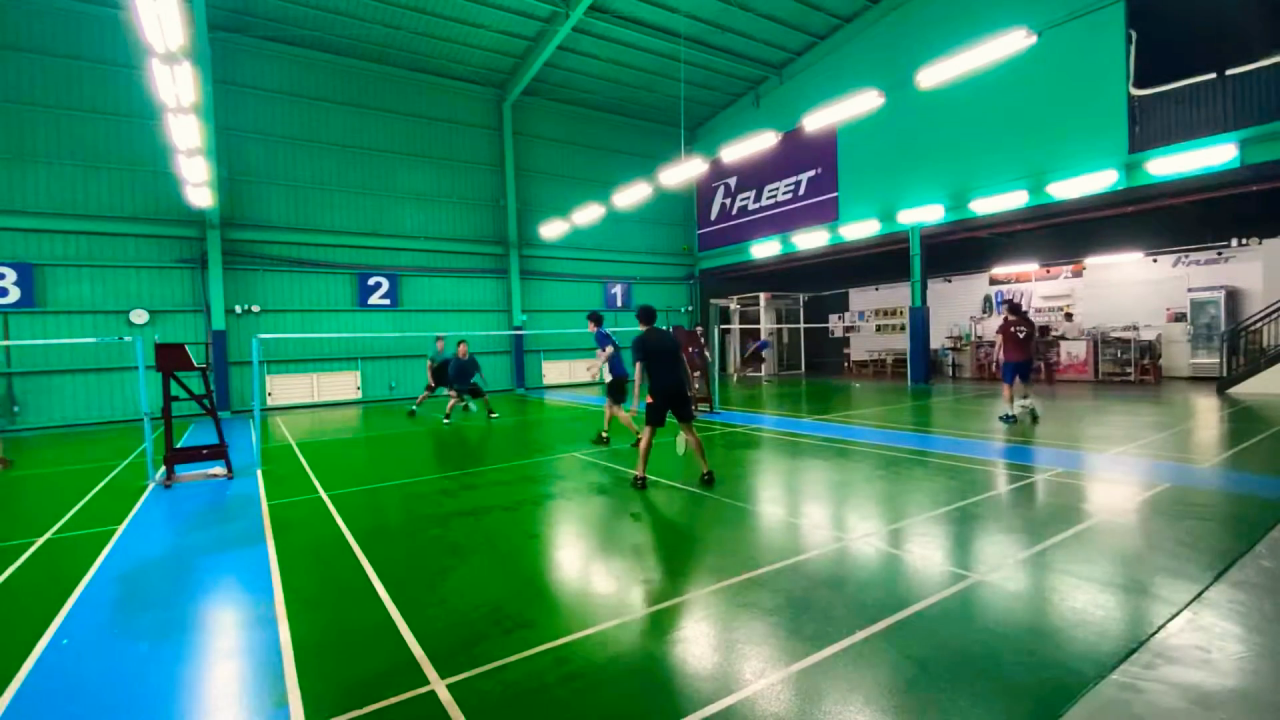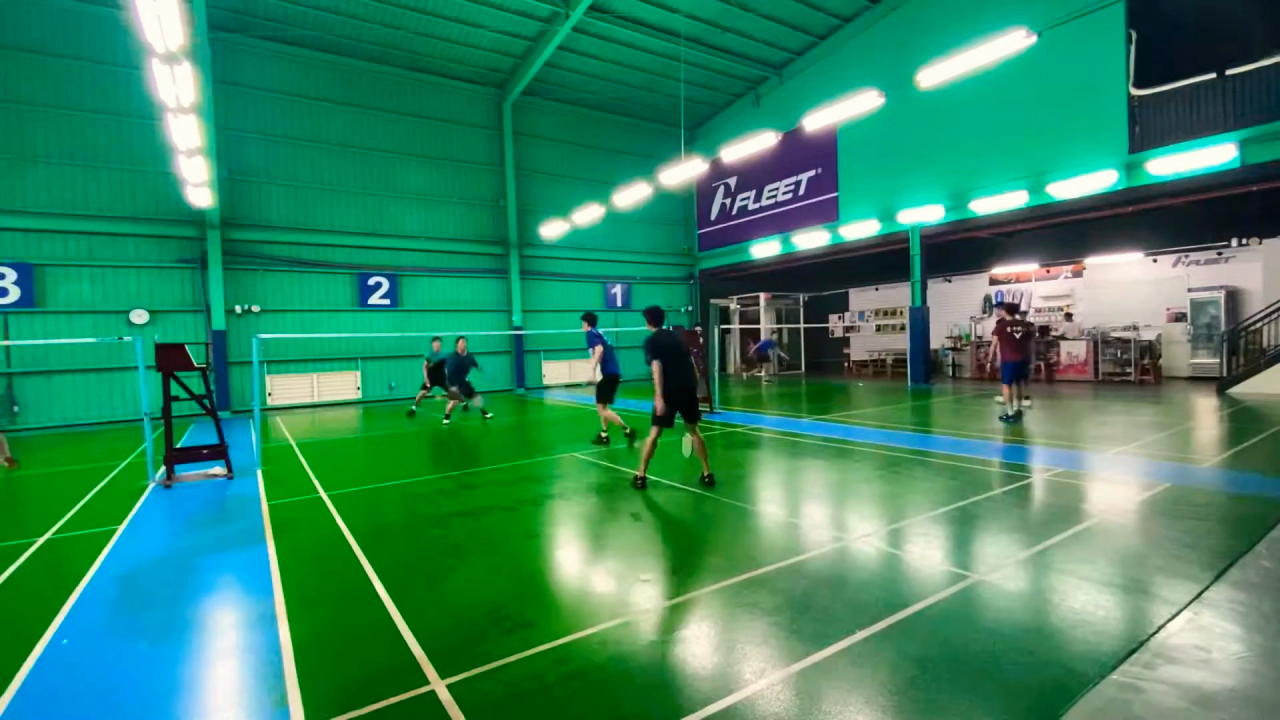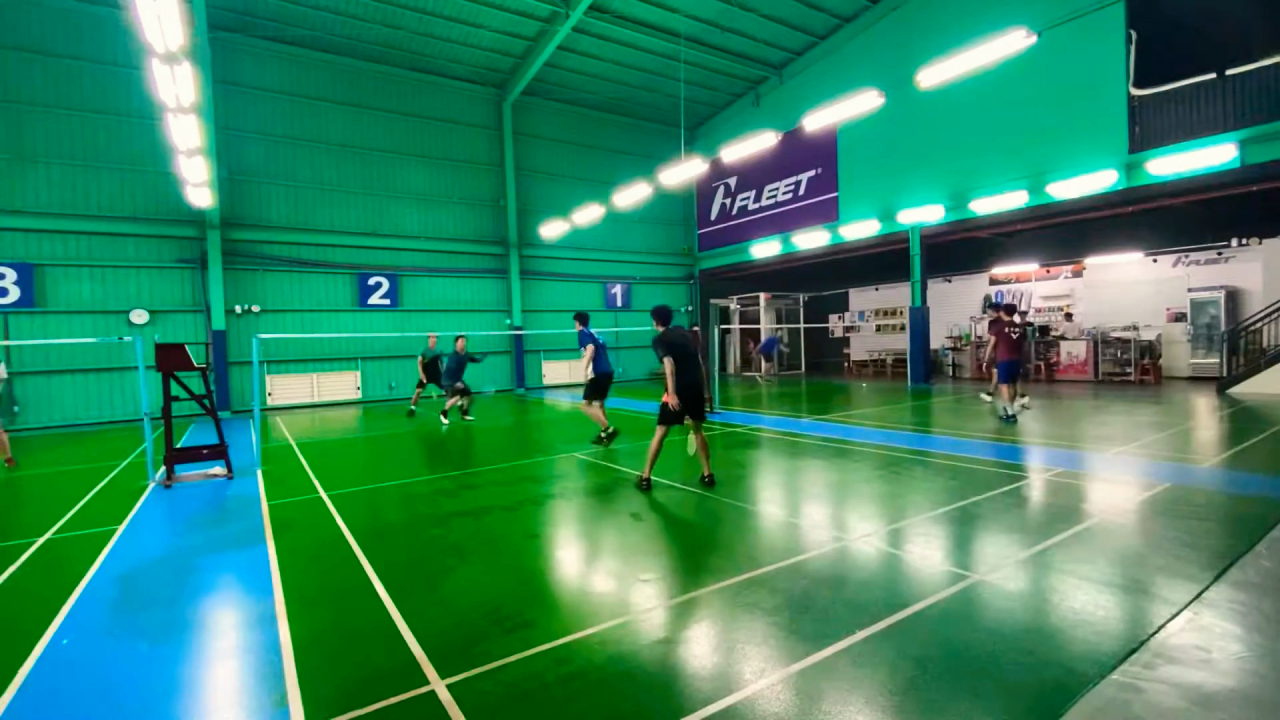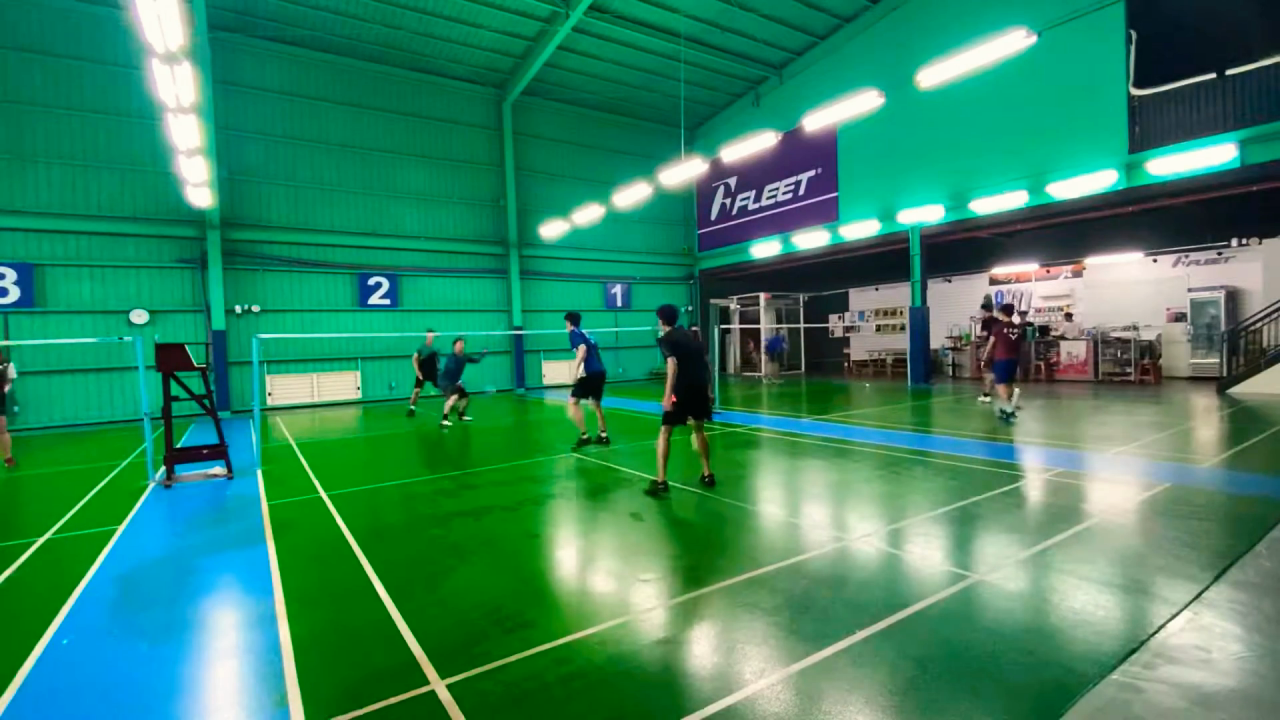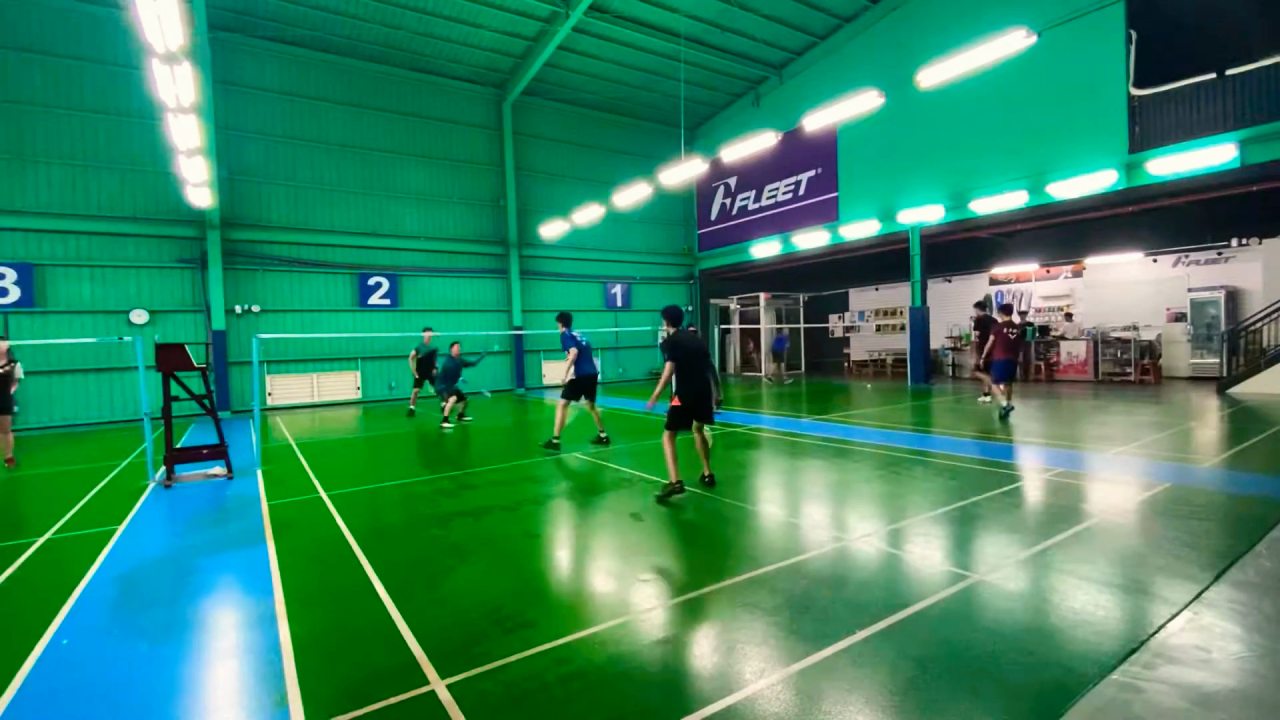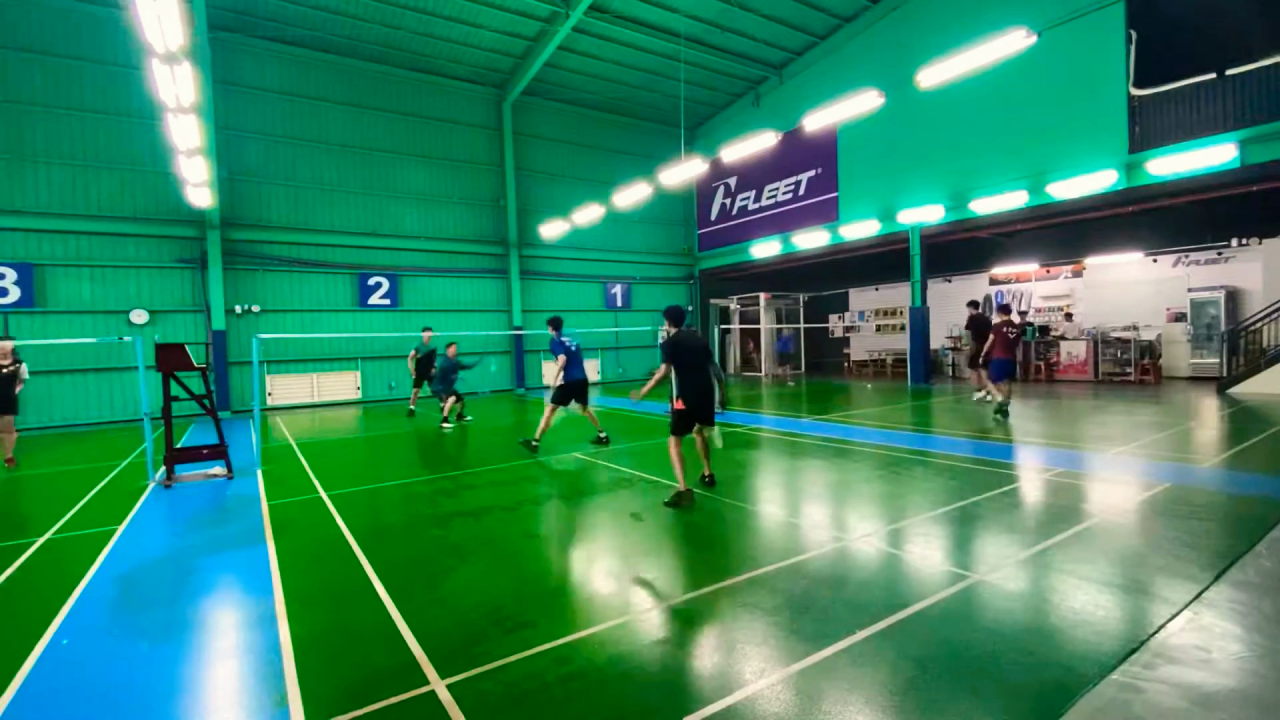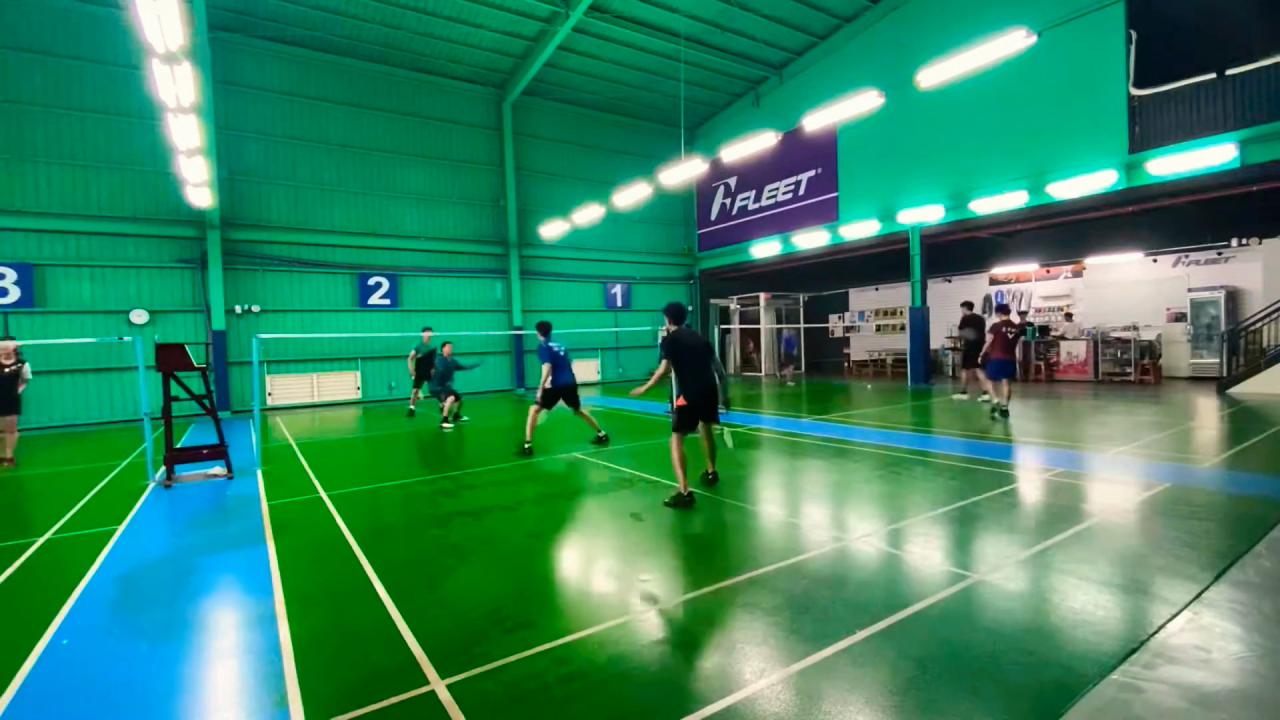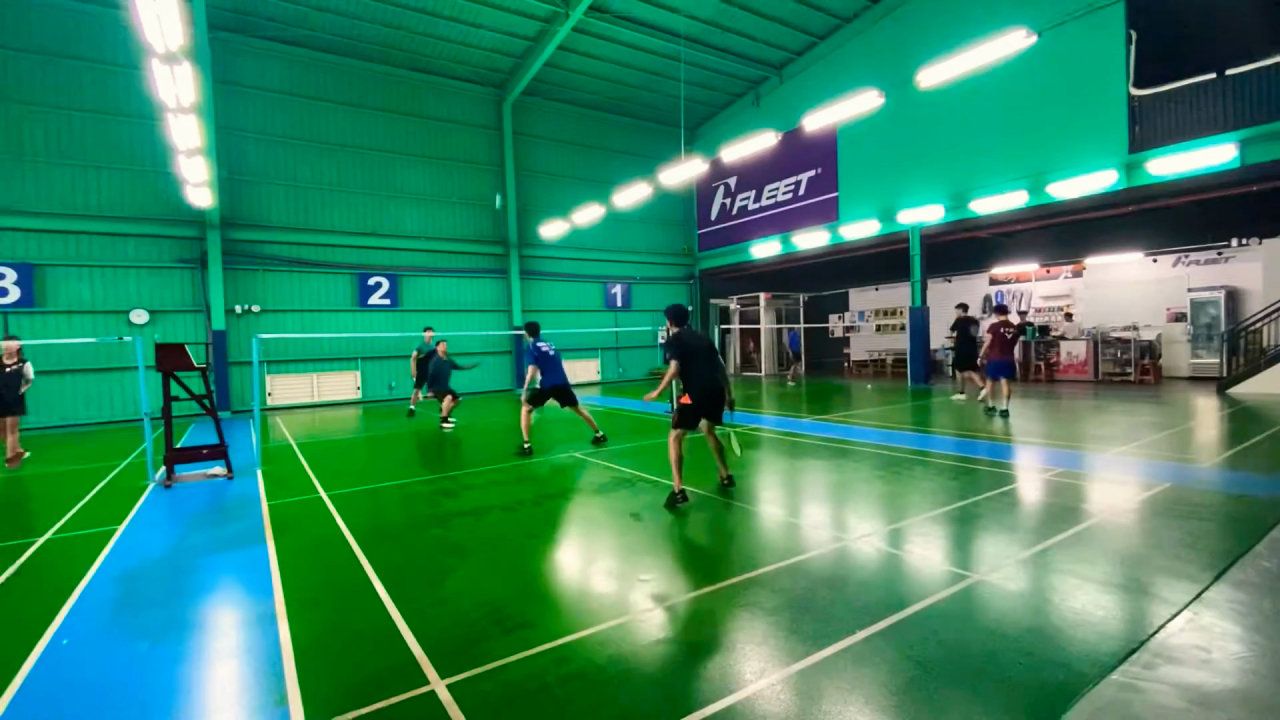
dt=0.1s
person 1, frame 1
left shoulder: (640, 341)
right shoulder: (670, 336)
left elbow: (639, 371)
right elbow: (683, 364)
left wrist: (636, 398)
right wrist: (689, 389)
left hip: (658, 391)
right hip: (679, 389)
left knee: (648, 433)
right knee: (689, 430)
left ankle: (640, 477)
right ankle: (706, 472)
person 1, frame 2
left shoulder: (651, 341)
right shoulder: (677, 337)
left elbow: (657, 368)
right elbow: (692, 365)
left wrist: (658, 396)
right wrist: (696, 391)
left hip: (669, 393)
right hip: (688, 389)
left knee: (654, 434)
right knee: (693, 431)
left ankle: (641, 476)
right ankle: (707, 474)
person 1, frame 3
left shoulder: (660, 339)
right shoulder: (685, 335)
left elbow: (669, 365)
right elbow: (699, 364)
left wrist: (672, 393)
right wrist: (703, 391)
left hip: (678, 390)
right hip: (696, 388)
left knee: (660, 433)
right knee: (697, 430)
left ankle: (645, 477)
right ankle: (707, 474)
person 1, frame 4
left shoulder: (666, 339)
right shoulder: (690, 337)
left elbow: (673, 365)
right elbow: (705, 365)
left wrist: (667, 394)
right wrist: (709, 391)
left hip: (682, 391)
right hip: (700, 389)
left knee: (665, 433)
right knee: (698, 429)
left ankle: (660, 480)
right ankle: (707, 474)
person 1, frame 5
left shoulder: (669, 342)
right shoulder: (695, 338)
left elbow: (669, 370)
right elbow: (710, 367)
left wrist: (654, 396)
left hip: (685, 394)
right hip: (704, 392)
left knee: (668, 437)
right knee: (698, 430)
left ankle: (675, 482)
right ankle: (707, 474)
person 1, frame 6
left shoulder: (670, 342)
right shoulder: (698, 339)
left elbow: (663, 372)
right elbow: (716, 368)
left wrist: (643, 391)
right wrist: (722, 393)
left hip: (688, 396)
right hip: (707, 393)
left knee: (674, 442)
right knee: (699, 432)
left ankle: (684, 490)
right ankle: (708, 474)
person 1, frame 7
left shoulder: (670, 339)
right shoulder: (699, 337)
left elbow: (664, 369)
right elbow: (717, 365)
left wrist: (644, 388)
right wrist: (724, 392)
left hip: (690, 393)
right hip: (710, 390)
left knee: (676, 440)
right knee: (706, 429)
left ankle: (684, 492)
right ankle: (711, 472)
person 1, frame 8
left shoulder: (673, 341)
right shoulder: (702, 338)
left elbow: (674, 368)
right elbow: (721, 367)
left wrist: (658, 391)
right wrist: (729, 394)
left hip: (695, 393)
right hip: (715, 391)
left knee: (675, 438)
right knee: (709, 431)
left ankle: (678, 490)
right ankle: (726, 476)
